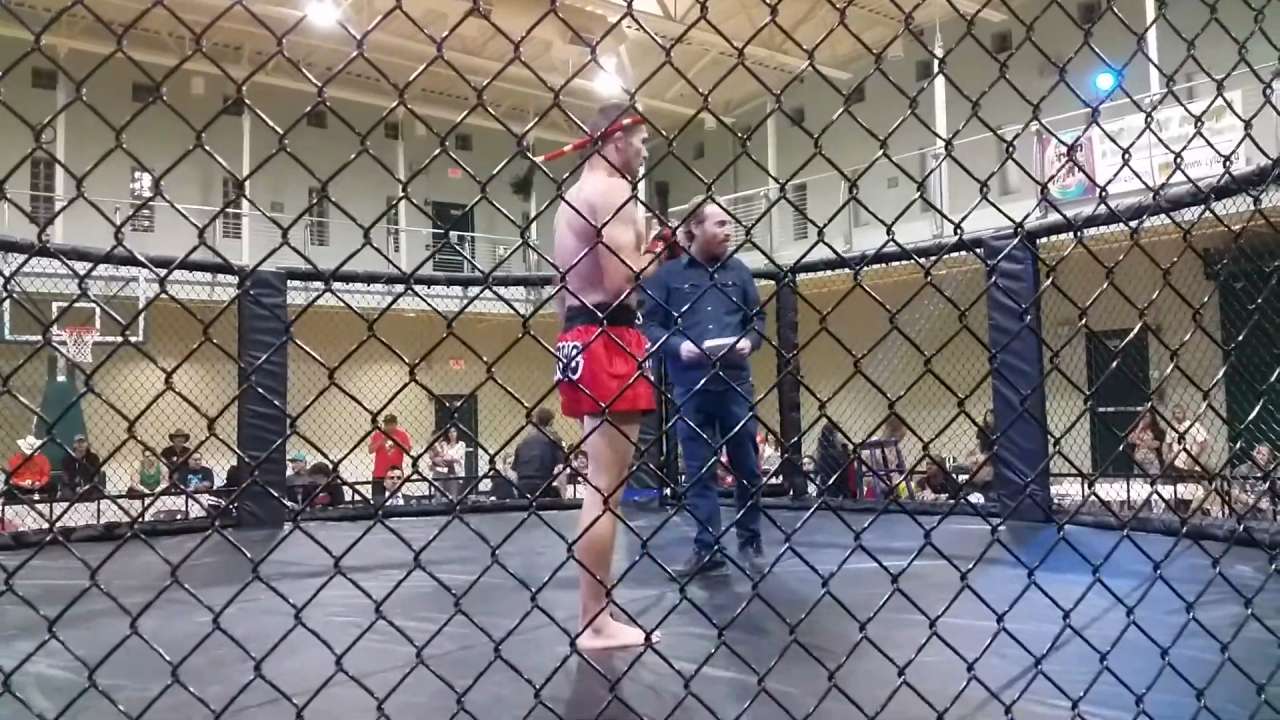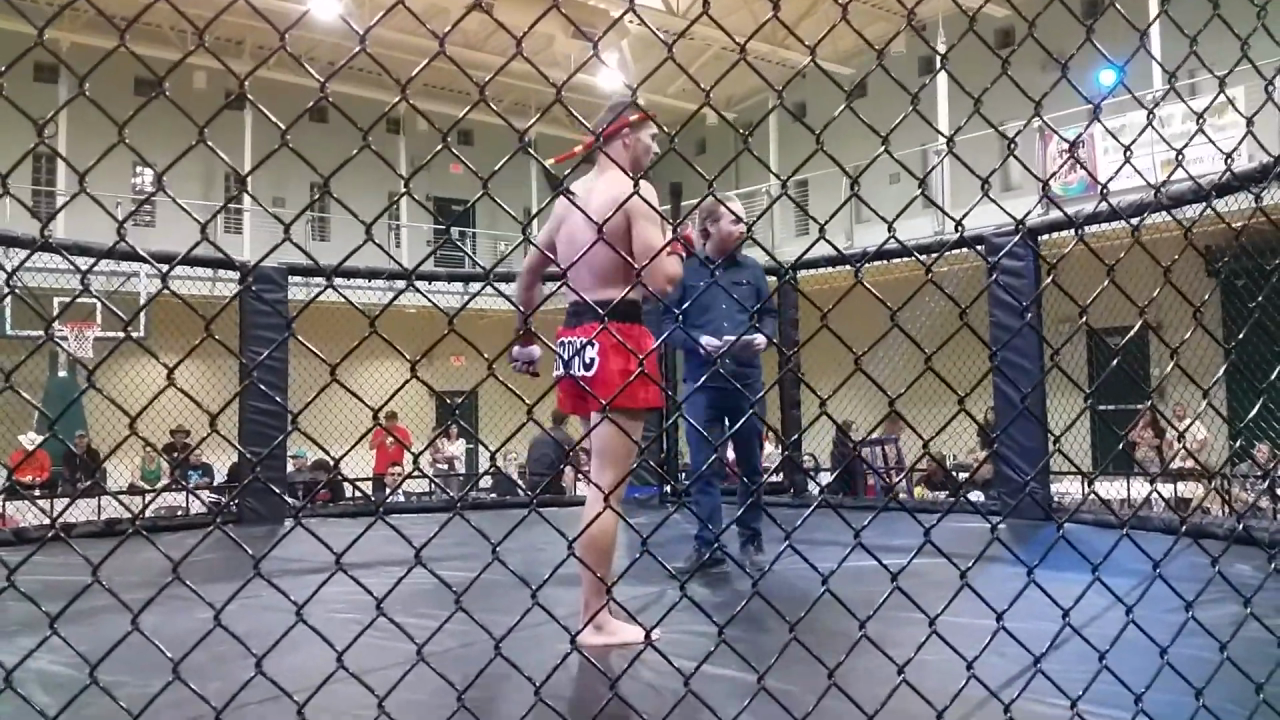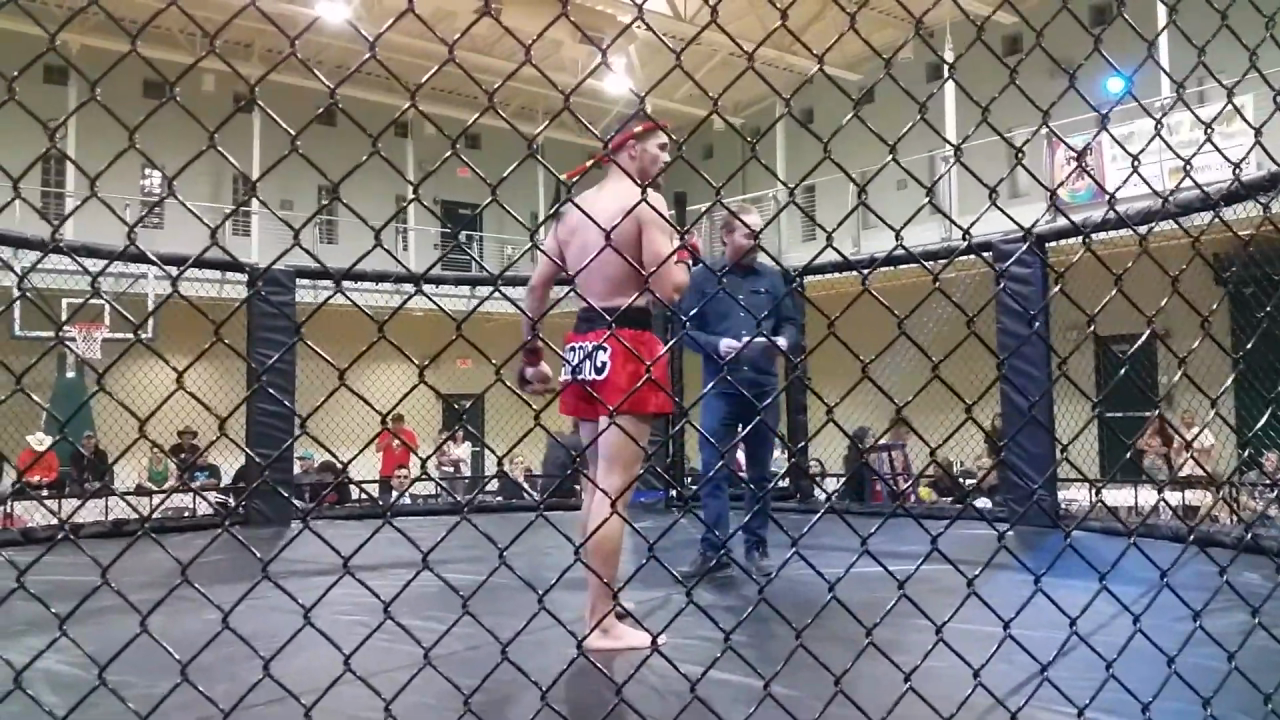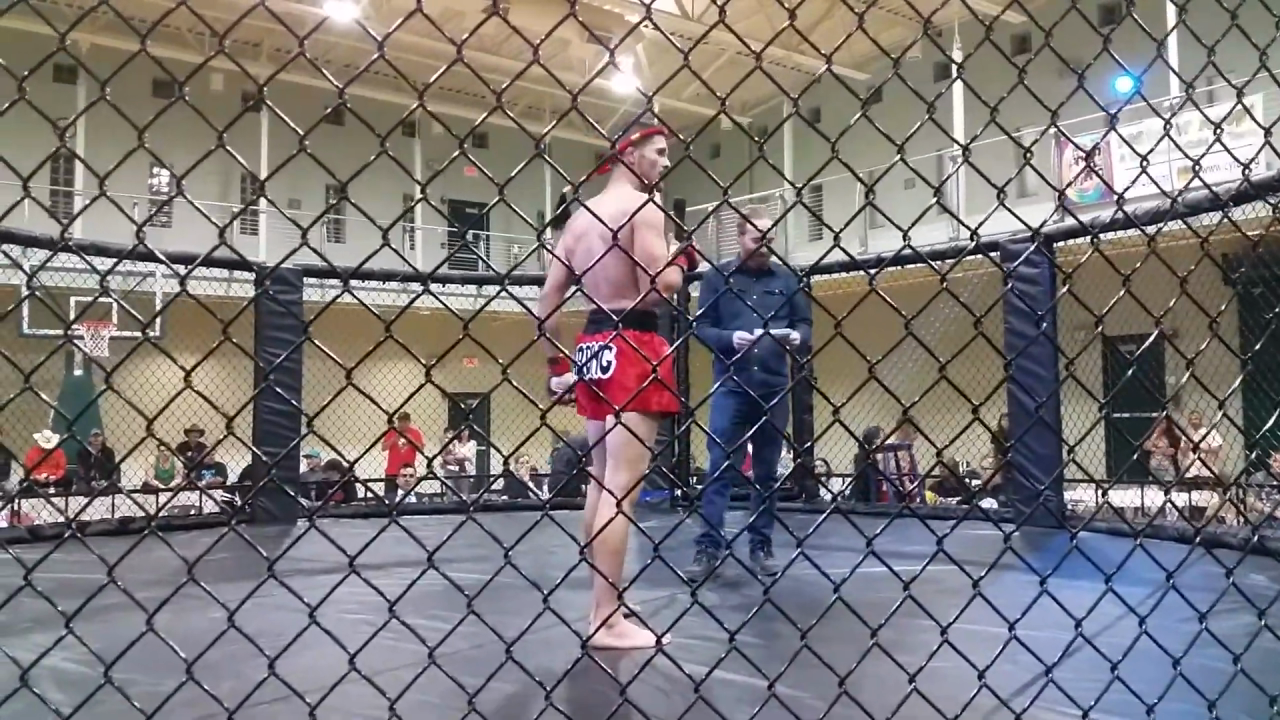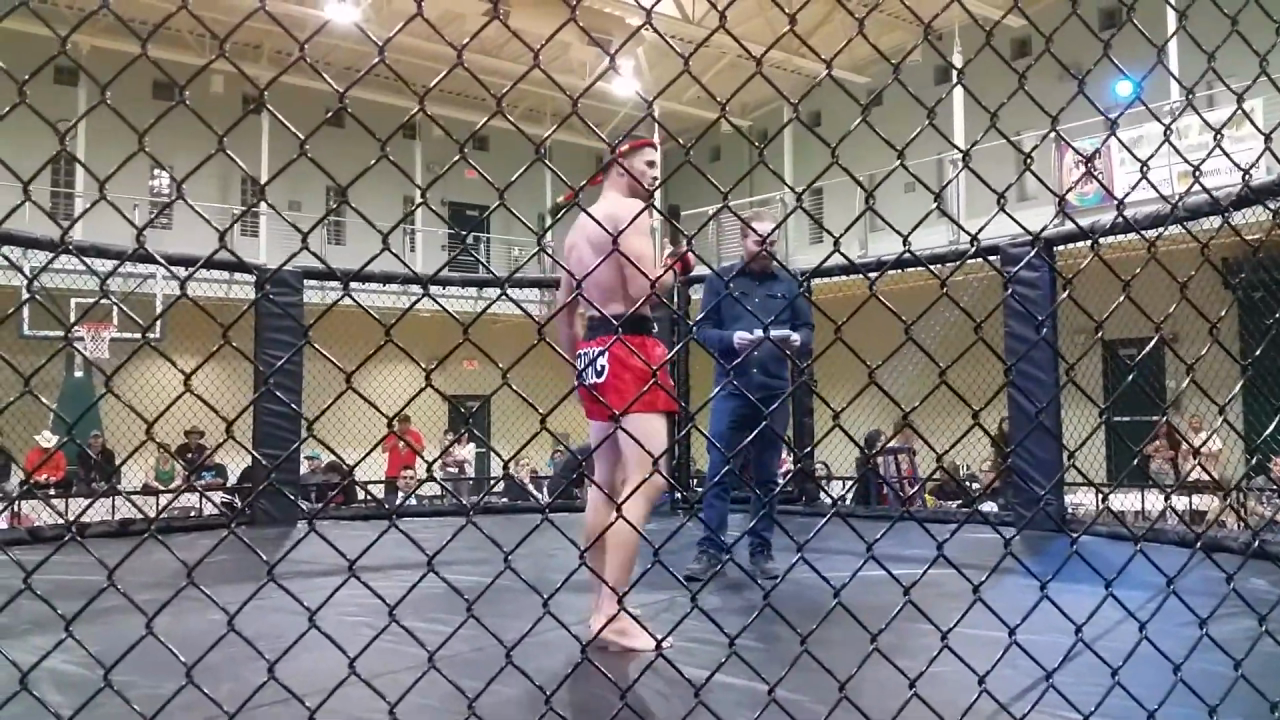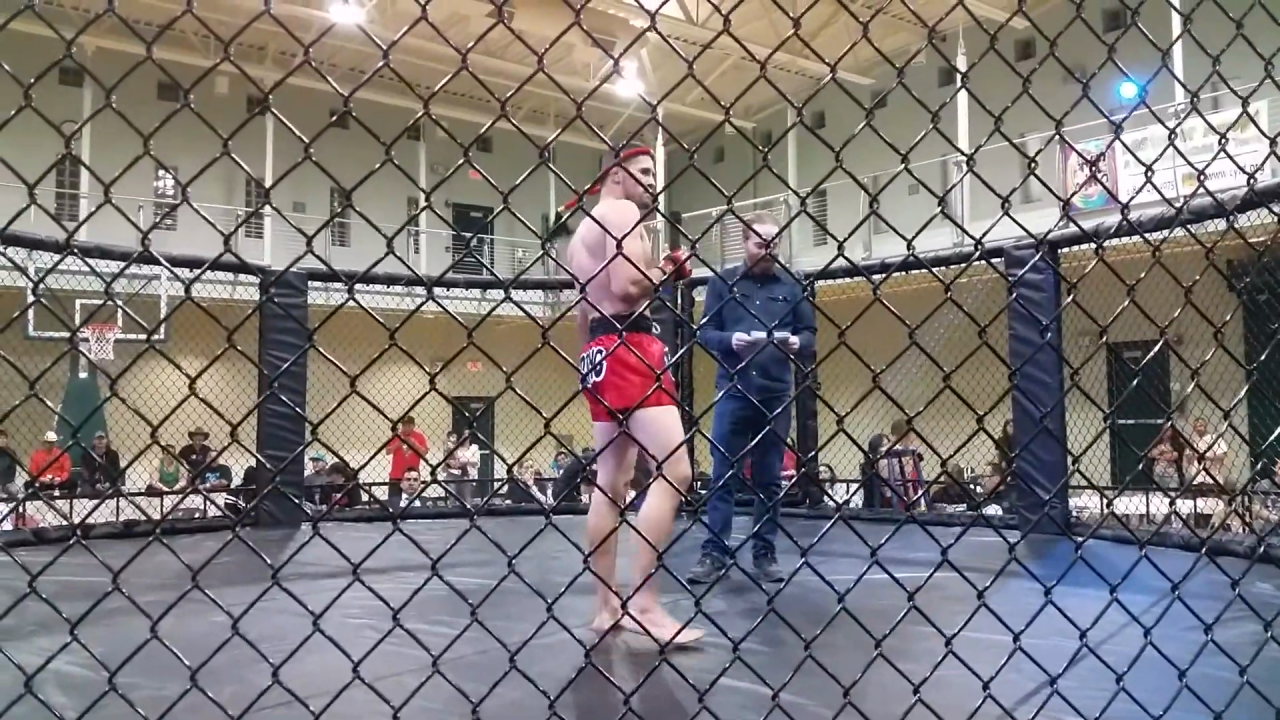
dt=0.2s
person 1, frame 1
left shoulder: (576, 195)
right shoulder: (613, 190)
right elbow: (619, 282)
left hip: (579, 338)
right hip: (607, 342)
left knee: (602, 486)
right knee: (607, 489)
left ankle: (595, 613)
right ankle: (596, 623)
person 1, frame 2
left shoulder: (571, 195)
right shoulder: (634, 191)
left elbow: (529, 270)
right elbow: (661, 281)
left wrist: (524, 335)
right wrist: (680, 246)
left hip: (574, 336)
right hip: (615, 339)
left knee: (600, 480)
right knee: (611, 484)
left ankle: (595, 608)
right ankle: (596, 620)
person 1, frame 3
left shoulder: (574, 208)
right shoulder: (646, 201)
left elbow: (537, 287)
right elbow: (669, 288)
left wrist: (531, 353)
right wrist: (687, 254)
left hip: (582, 345)
right hip: (625, 346)
left knee: (597, 483)
right knee: (618, 487)
left ankle: (599, 606)
right ankle: (603, 623)
person 1, frame 4
left shoulder: (580, 215)
right shoulder: (644, 204)
left elbow: (549, 298)
right elbow: (660, 287)
left wrist: (557, 363)
right wrist: (684, 259)
left hip: (592, 346)
right hip: (632, 347)
left knee: (602, 480)
right knee: (625, 484)
left ankle: (602, 605)
right ankle: (608, 620)
person 1, frame 5
left shoulder: (578, 226)
right shoulder: (631, 209)
left elbow: (562, 313)
right elbow: (643, 290)
right wrist: (678, 265)
left hip: (594, 348)
right hip: (629, 351)
left knee: (606, 483)
right knee: (645, 481)
left ankle: (603, 606)
right ankle: (613, 613)
person 1, frame 6
left shoulder: (583, 230)
right shoulder: (623, 212)
right elbow: (627, 286)
right wrist: (671, 268)
left hip: (598, 352)
right hip: (630, 350)
left knee: (610, 484)
right knee: (673, 472)
left ankle: (607, 607)
right ankle: (645, 604)
person 2, frame 1
left shoulder: (738, 271)
right shoulder: (668, 274)
left elbow: (758, 319)
right elbow: (650, 326)
left wrist: (749, 341)
right wrist: (678, 346)
left hip: (736, 384)
right hip: (689, 387)
left knee: (747, 468)
right knee: (698, 471)
left ankle: (750, 543)
right ankle: (707, 548)
person 2, frame 2
left shoulder: (752, 270)
right shoulder: (683, 270)
left elbow: (770, 315)
right elbow: (667, 323)
left wrist: (764, 336)
right wrist: (696, 342)
left hip: (747, 381)
right hip: (701, 383)
left knee: (751, 466)
right knee: (704, 467)
left ankle: (751, 541)
right ankle: (707, 545)
person 2, frame 3
left shoulder: (772, 278)
right shoulder: (702, 277)
left elbow: (790, 323)
right elbow: (687, 330)
left wrist: (784, 342)
right wrist: (717, 345)
left hip: (763, 388)
right hip: (719, 389)
left knee: (761, 473)
right knee: (713, 470)
left ankle: (756, 547)
right ankle: (712, 550)
person 2, frame 4
left shoulder: (787, 278)
right shoulder: (716, 277)
left elbow: (805, 323)
right elbow: (700, 328)
left wrist: (797, 338)
right wrist: (730, 339)
left hip: (773, 388)
right hip: (729, 386)
left knee: (767, 472)
right knee: (719, 467)
left ankle: (761, 547)
right ankle: (709, 547)
person 2, frame 5
left shoulder: (789, 283)
right shoulder: (719, 279)
left elbow: (807, 328)
right elbow: (702, 330)
left wrist: (798, 341)
right wrist: (731, 339)
left hip: (774, 391)
right hip: (730, 389)
left knee: (767, 476)
right knee: (719, 470)
left ankle: (761, 550)
right ankle: (711, 549)
person 2, frame 6
left shoulder: (792, 286)
right shoulder: (722, 282)
left elbow: (809, 333)
right elbow: (705, 332)
left wrist: (797, 343)
right wrist: (729, 340)
left hip: (776, 394)
right hip: (732, 392)
left knee: (770, 478)
right knee: (723, 474)
left ankle: (765, 553)
right ankle: (715, 553)
